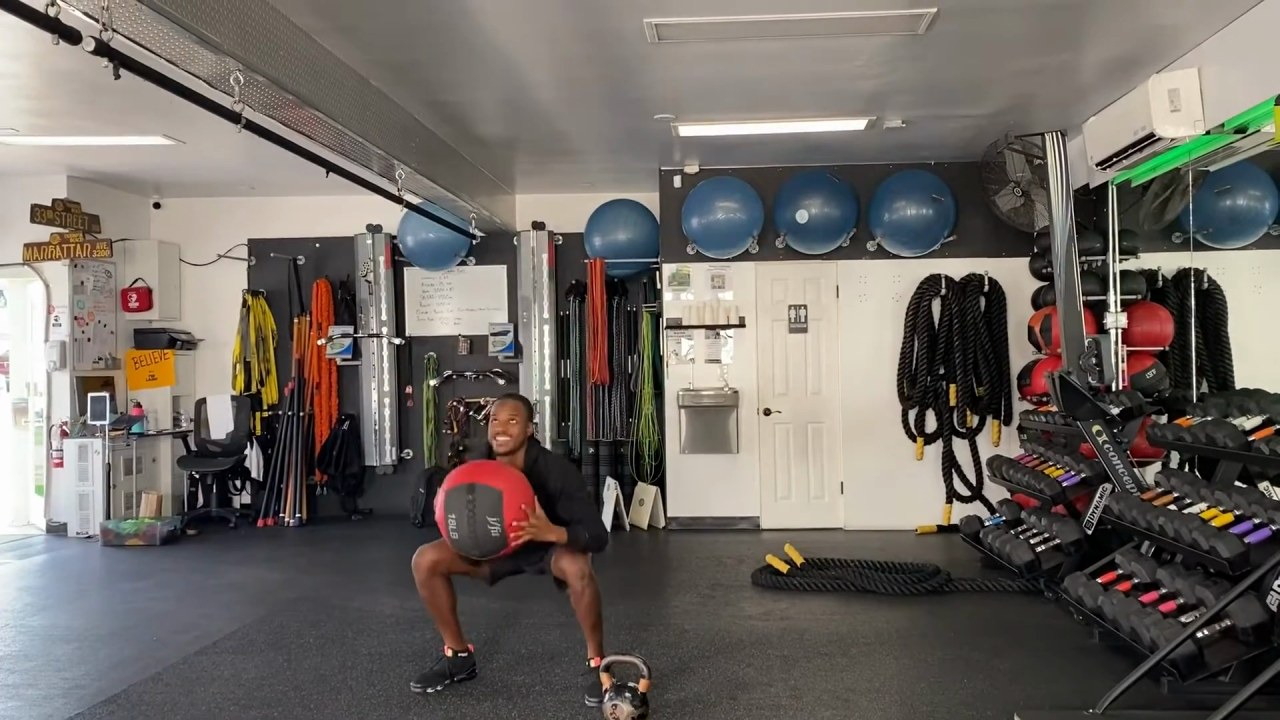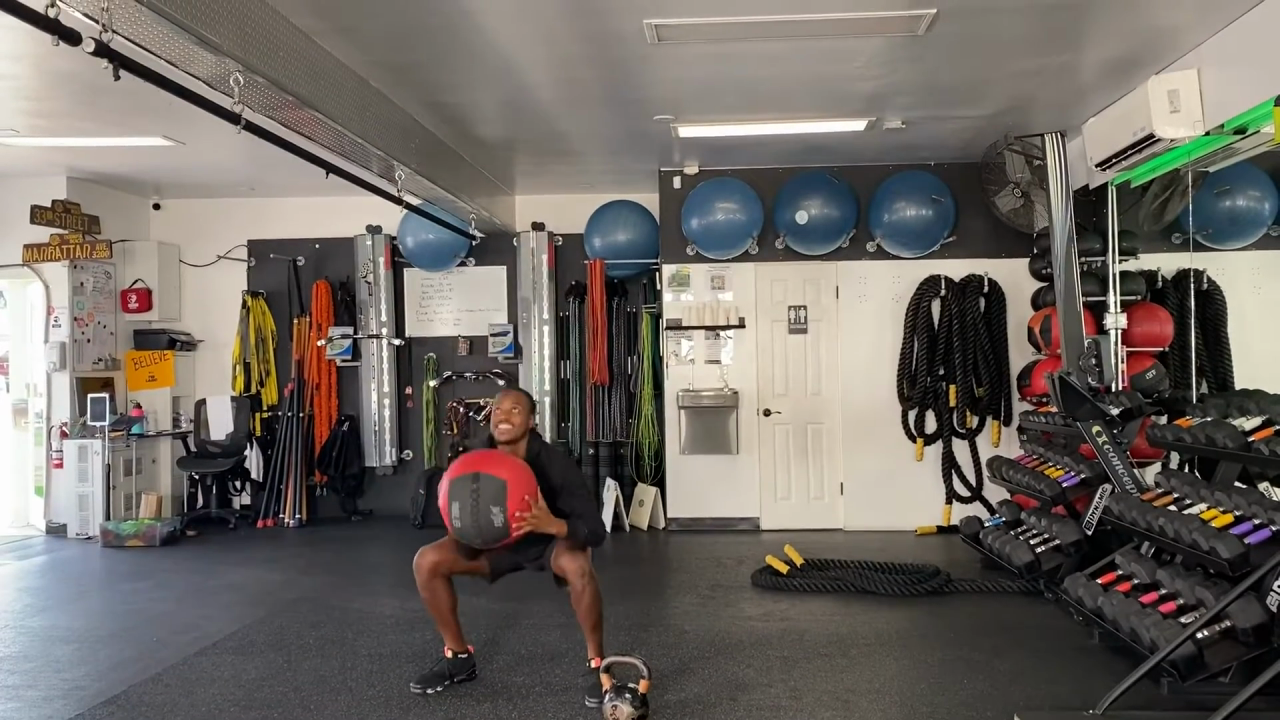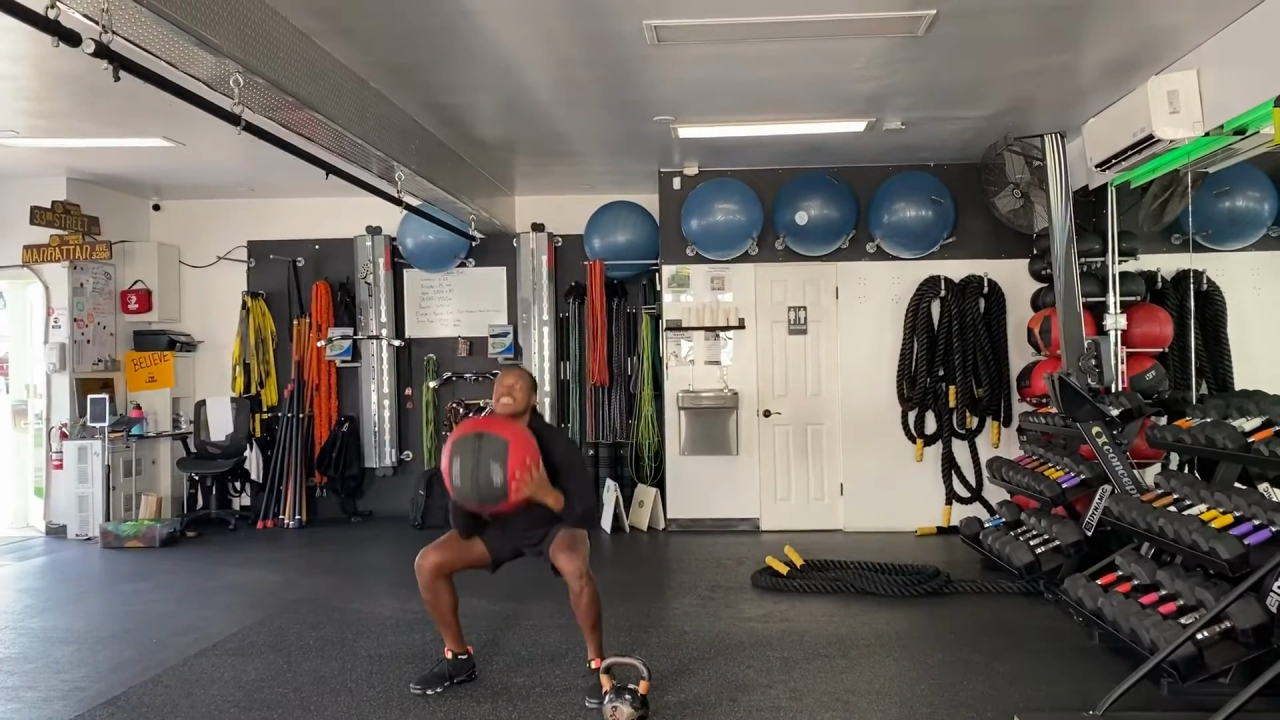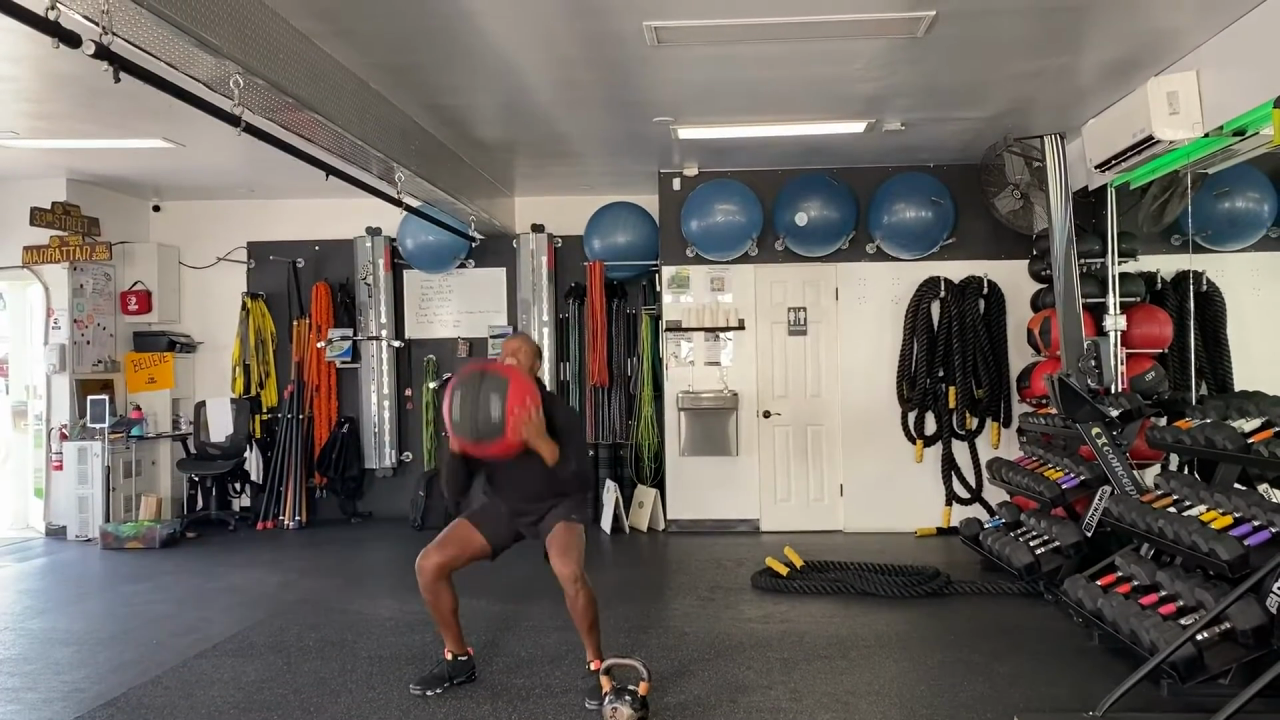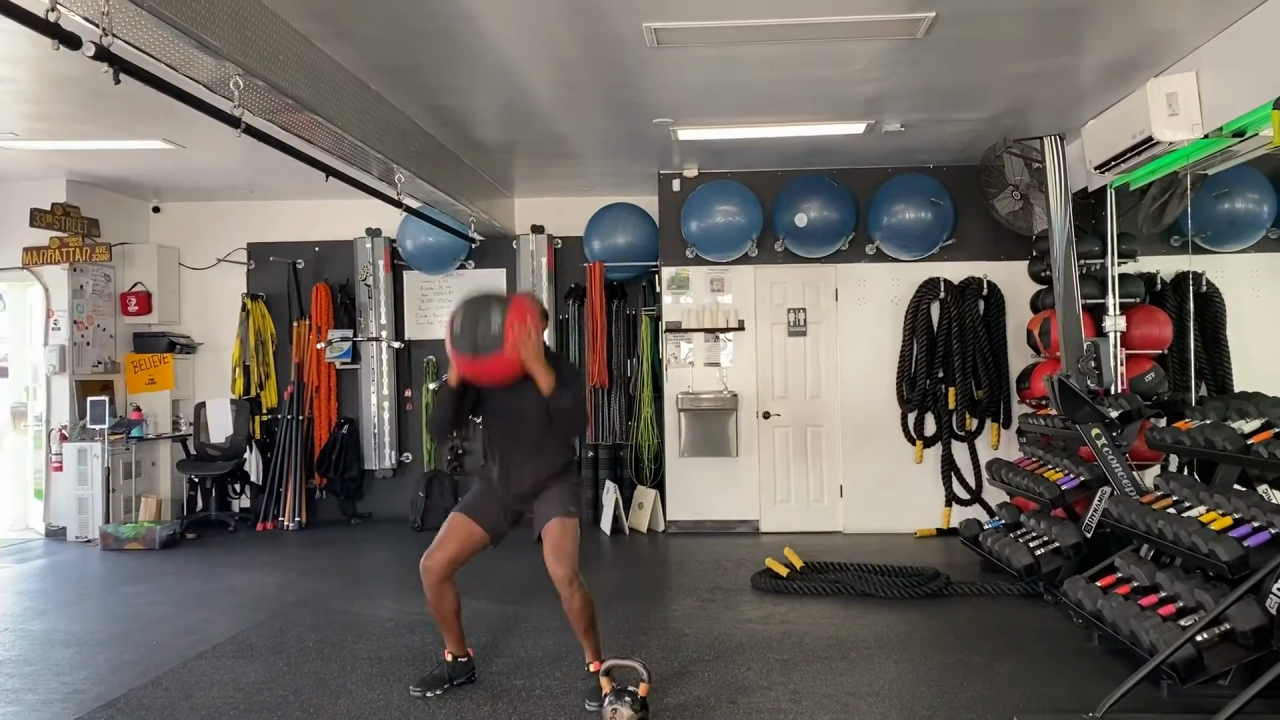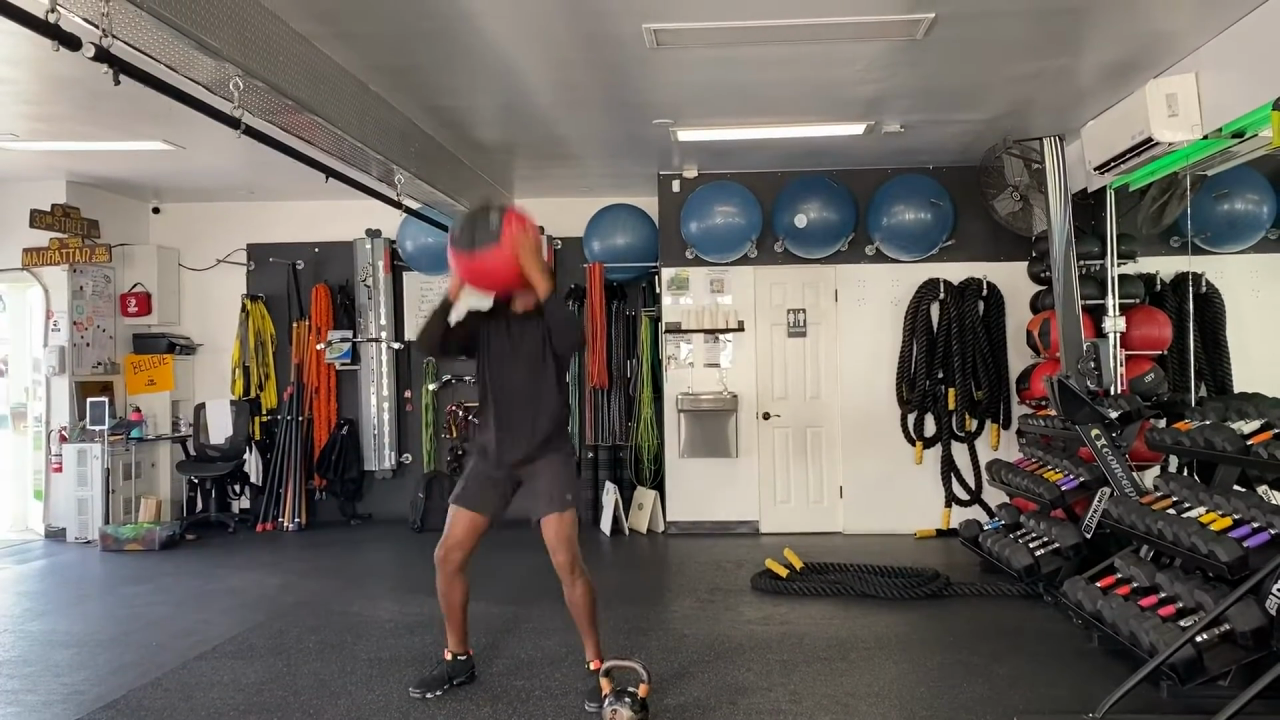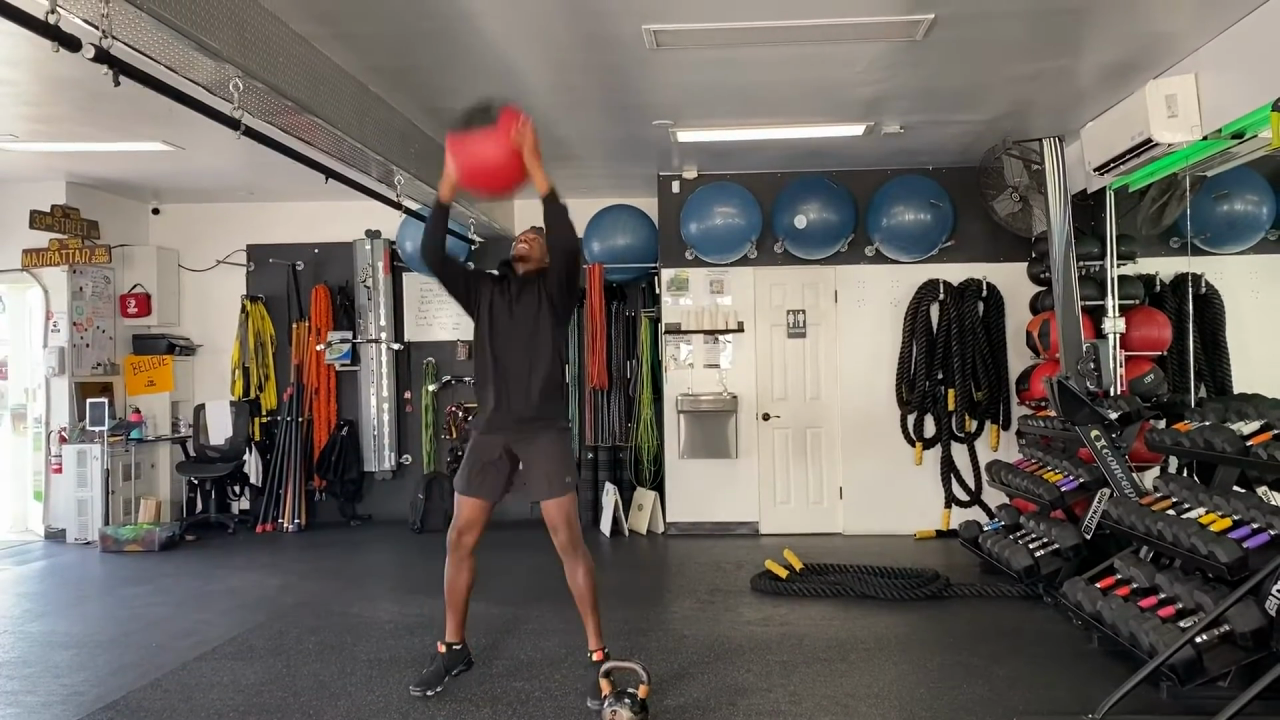
dt=0.1s
person 1, frame 1
left shoulder: (556, 471)
left elbow: (597, 536)
right elbow: (468, 554)
left wrist: (549, 532)
left hip: (556, 542)
left knee: (578, 571)
right knee: (426, 560)
left ankle: (596, 663)
right ankle: (458, 656)
person 1, frame 2
left shoulder: (556, 465)
left elbow: (595, 531)
right elbow: (468, 551)
left wrist: (550, 525)
left hip: (556, 537)
right hip: (501, 542)
left knee: (578, 569)
right knee: (427, 561)
left ankle: (596, 664)
right ankle: (458, 656)
person 1, frame 3
left shoulder: (556, 444)
left elbow: (588, 512)
right elbow: (464, 528)
left wrist: (545, 494)
left hip: (555, 525)
right hip: (503, 525)
left knee: (575, 569)
right knee: (429, 563)
left ankle: (597, 664)
right ankle: (458, 657)
person 1, frame 4
left shoulder: (558, 413)
left elbow: (582, 481)
right elbow: (453, 491)
left wrist: (542, 443)
right wrist: (456, 446)
left hip: (556, 505)
right hip: (501, 507)
left knee: (570, 573)
right knee: (430, 565)
left ankle: (596, 665)
right ankle: (458, 658)
person 1, frame 5
left shoulder: (558, 370)
left elbow: (576, 423)
right elbow: (440, 427)
left wrist: (539, 370)
right wrist: (455, 378)
left hip: (552, 483)
right hip: (498, 483)
left knee: (564, 574)
right knee: (433, 566)
left ankle: (596, 668)
right ankle: (458, 658)
person 1, frame 6
left shoulder: (551, 323)
right shoulder: (483, 324)
left elbow: (573, 336)
right elbow: (430, 345)
left wrist: (537, 272)
right wrist: (453, 290)
left hip: (547, 454)
right hip: (492, 453)
left knee: (566, 562)
right knee: (448, 556)
left ankle: (596, 666)
right ankle: (458, 658)
person 1, frame 7
left shoulder: (556, 292)
right shoulder: (487, 290)
left elbow: (571, 250)
right elbow: (435, 259)
left wrist: (540, 178)
right wrist: (445, 194)
left hip: (544, 428)
right hip: (491, 428)
left knee: (568, 542)
right knee: (460, 540)
left ankle: (598, 656)
right ankle: (452, 649)
